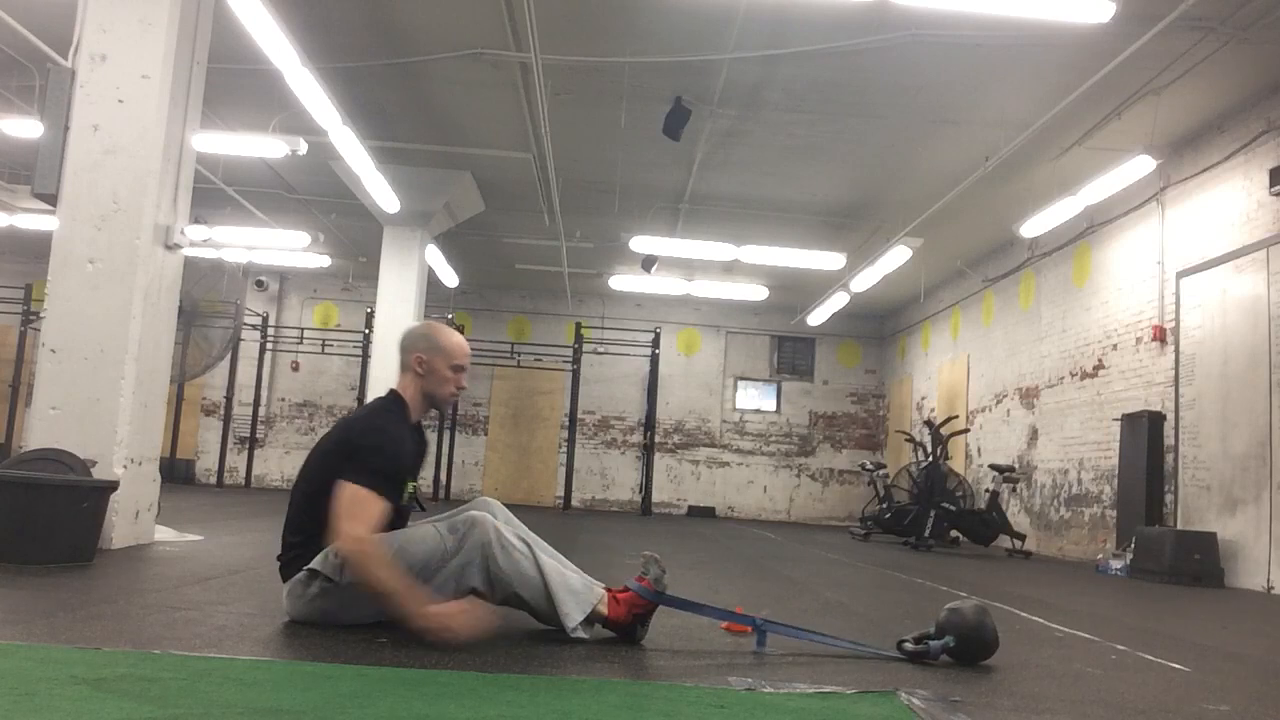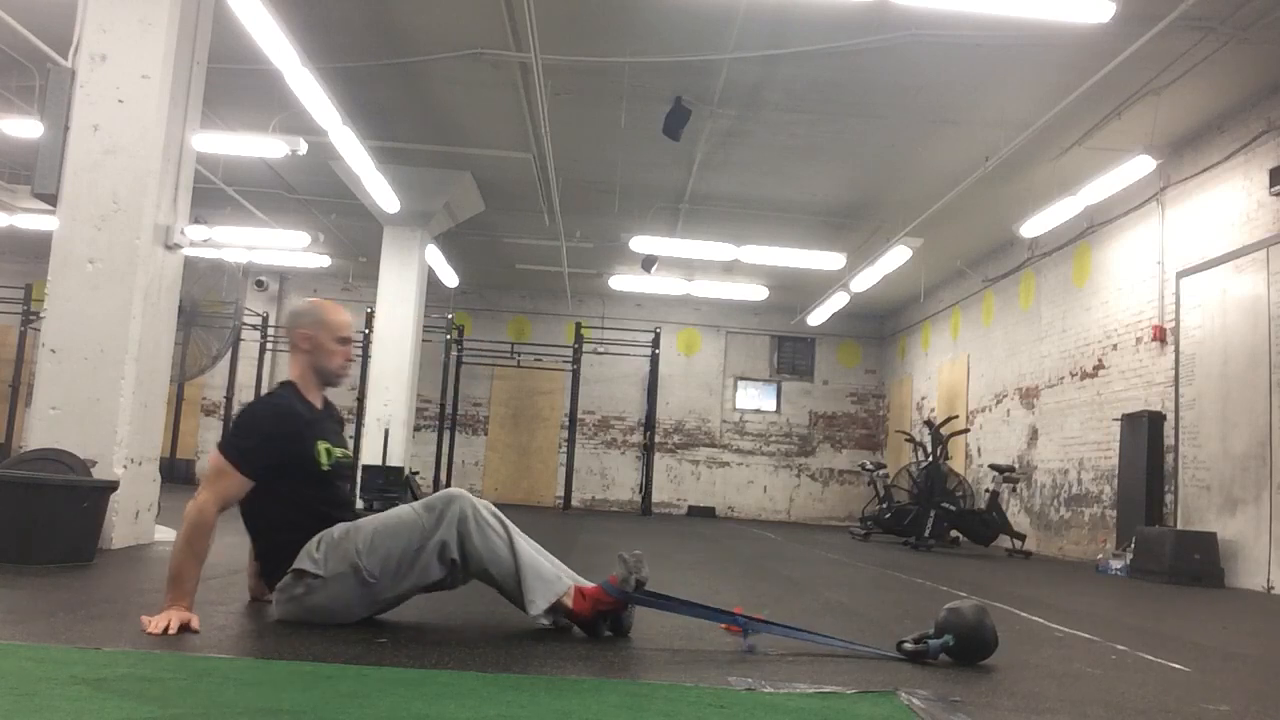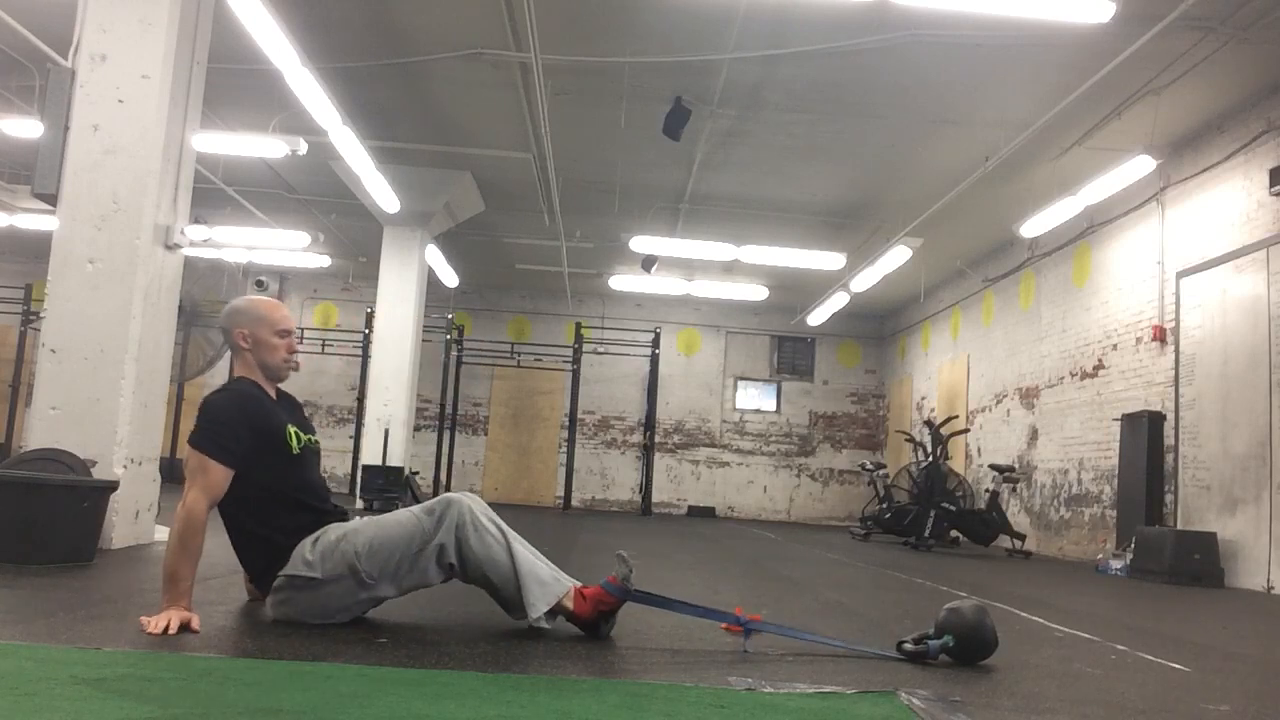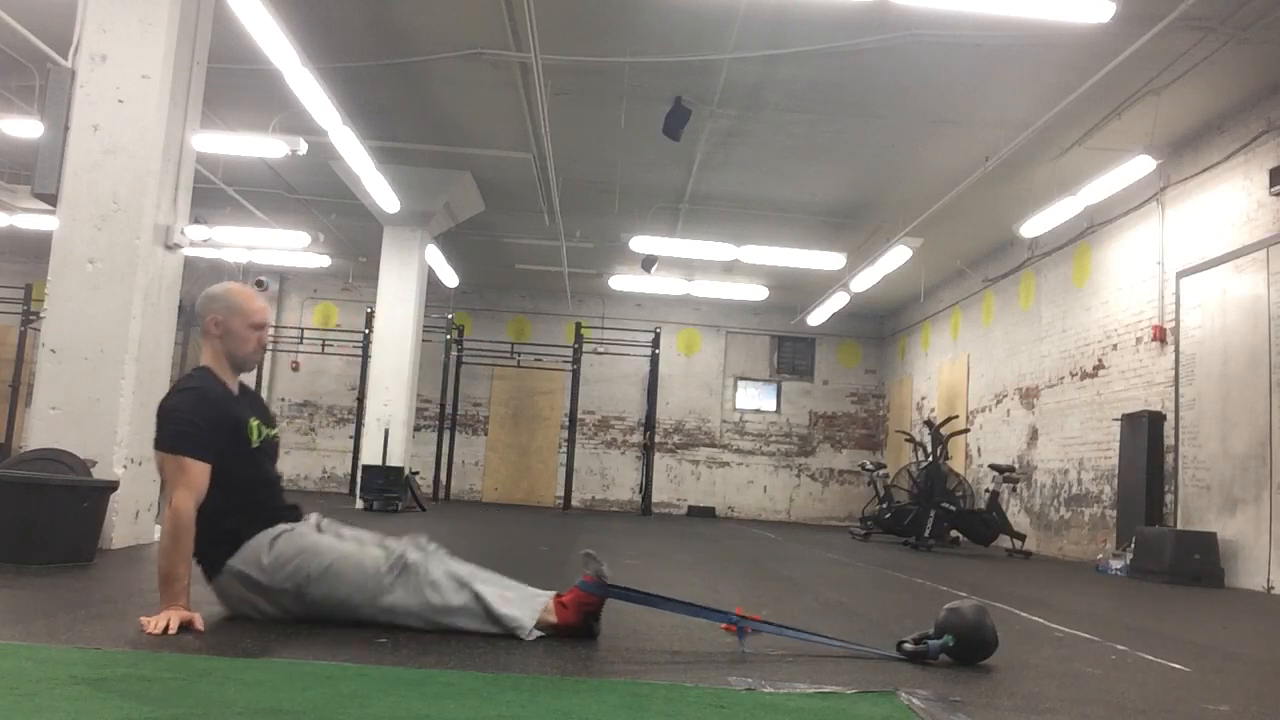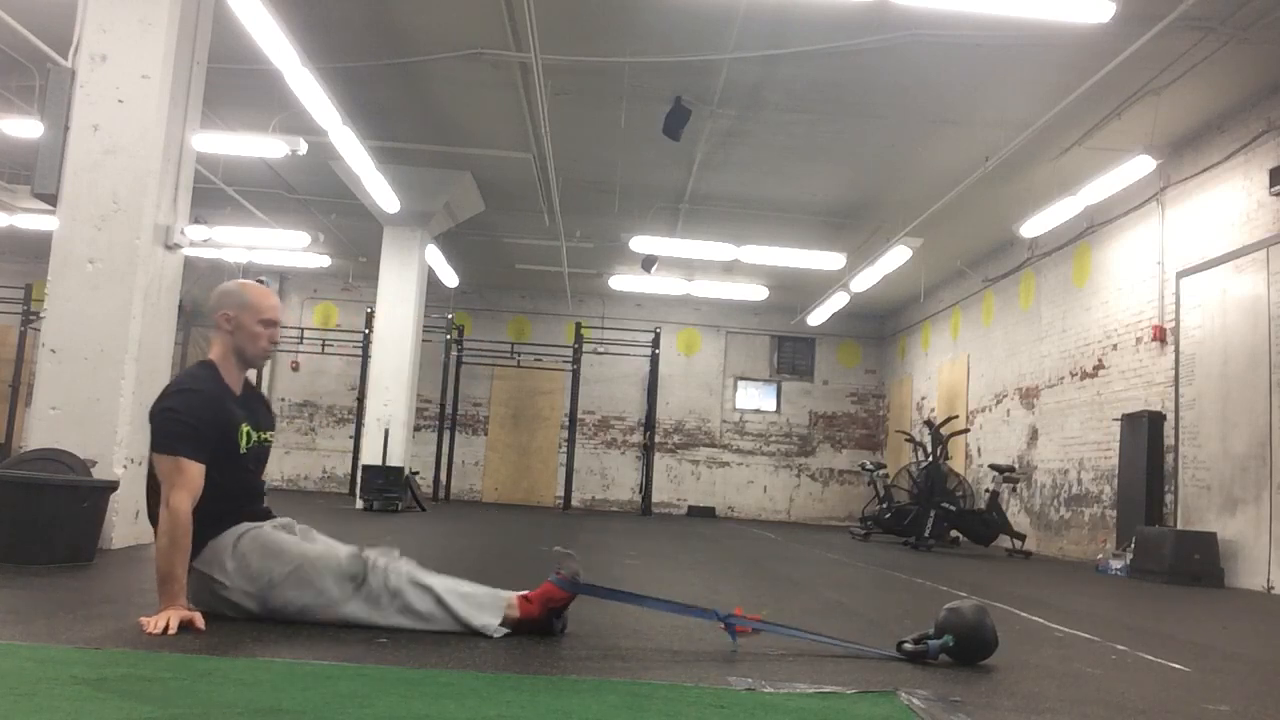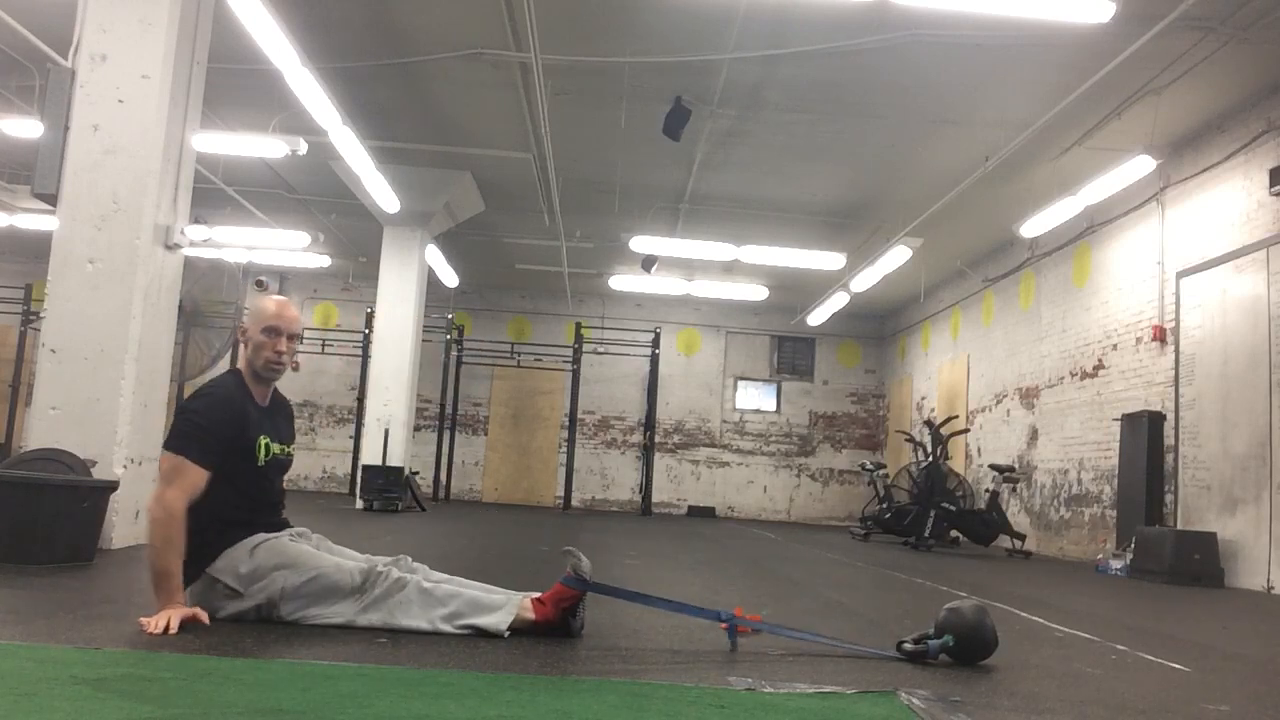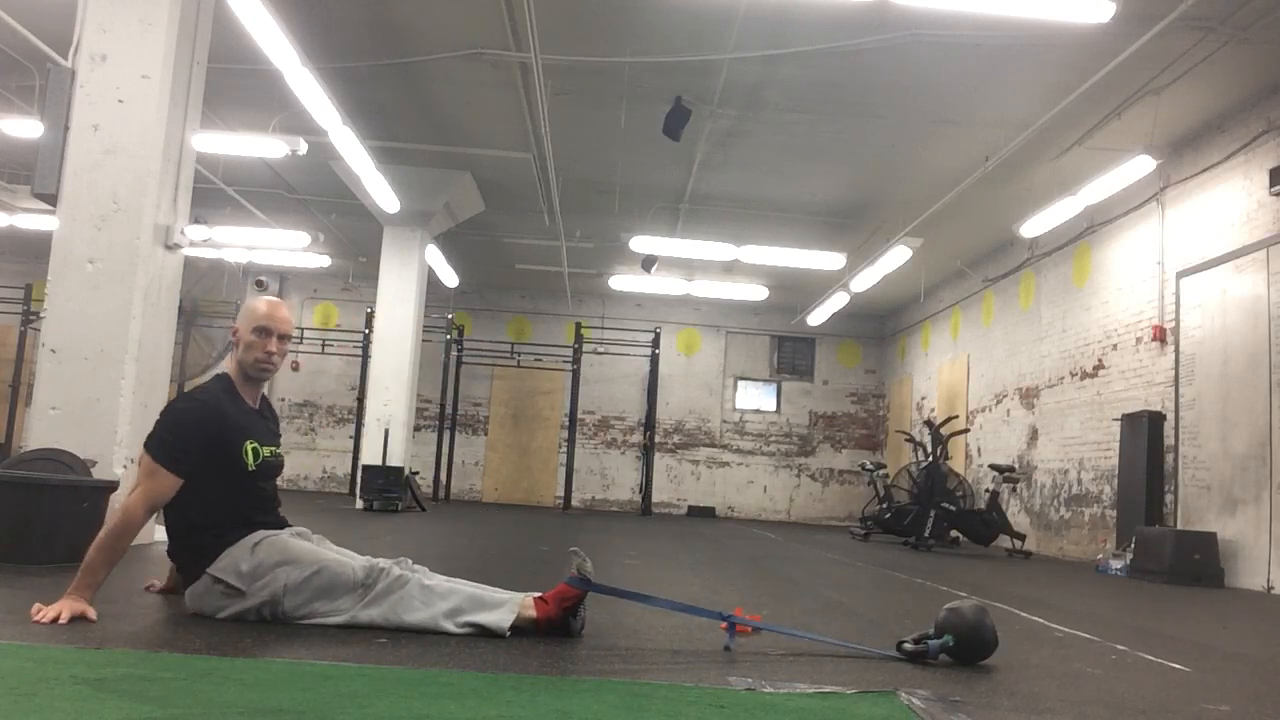
dt=0.4s
person 1, frame 1
left shoulder: (405, 428)
right shoulder: (381, 434)
right elbow: (352, 541)
right wrist: (423, 612)
left hip: (346, 574)
right hip: (320, 579)
left knee: (484, 512)
right knee: (476, 531)
left ankle: (596, 601)
right ankle: (609, 609)
person 1, frame 2
left shoulder: (326, 416)
right shoulder: (271, 416)
right elbow: (205, 505)
left wrist: (260, 581)
right wrist: (178, 603)
left hip: (343, 563)
right hip: (309, 579)
left knee: (466, 518)
right knee: (457, 509)
left ankle: (573, 594)
right ankle: (577, 602)
person 1, frame 3
left shoulder: (285, 406)
right shoulder: (230, 407)
right elbow: (195, 504)
left wrist: (262, 579)
right wrist: (176, 603)
left hip: (331, 542)
right hip: (302, 571)
left knee: (461, 505)
right knee: (455, 514)
left ankle: (562, 597)
right ankle: (575, 603)
person 1, frame 4
left shoulder: (245, 400)
right shoulder: (193, 402)
right elbow: (182, 505)
right wrist: (174, 602)
left hip: (291, 531)
right hip: (247, 560)
left knee: (412, 555)
right knee: (401, 578)
left ankle: (551, 608)
right ankle: (555, 615)
person 1, frame 5
left shoulder: (253, 400)
right shoulder: (191, 399)
right elbow: (176, 504)
left wrist: (270, 546)
right wrist: (172, 602)
left hip: (261, 532)
right hip: (216, 556)
left knee: (381, 566)
right knee: (360, 578)
left ankle: (519, 606)
right ankle: (520, 611)
person 1, frame 6
left shoulder: (280, 408)
right shoulder: (214, 406)
right elbow: (168, 503)
right wrist: (171, 598)
left hip: (276, 541)
right hip: (226, 567)
left knee: (397, 571)
right knee: (373, 587)
left ankle: (533, 608)
right ankle: (536, 613)
person 1, frame 7
left shoulder: (264, 414)
right shoulder: (198, 411)
right elbow: (139, 507)
left wrist: (177, 579)
right wrist: (79, 593)
left hip: (277, 544)
right hip: (230, 568)
left knee: (390, 575)
right knee: (378, 585)
left ankle: (532, 609)
right ankle: (535, 611)
